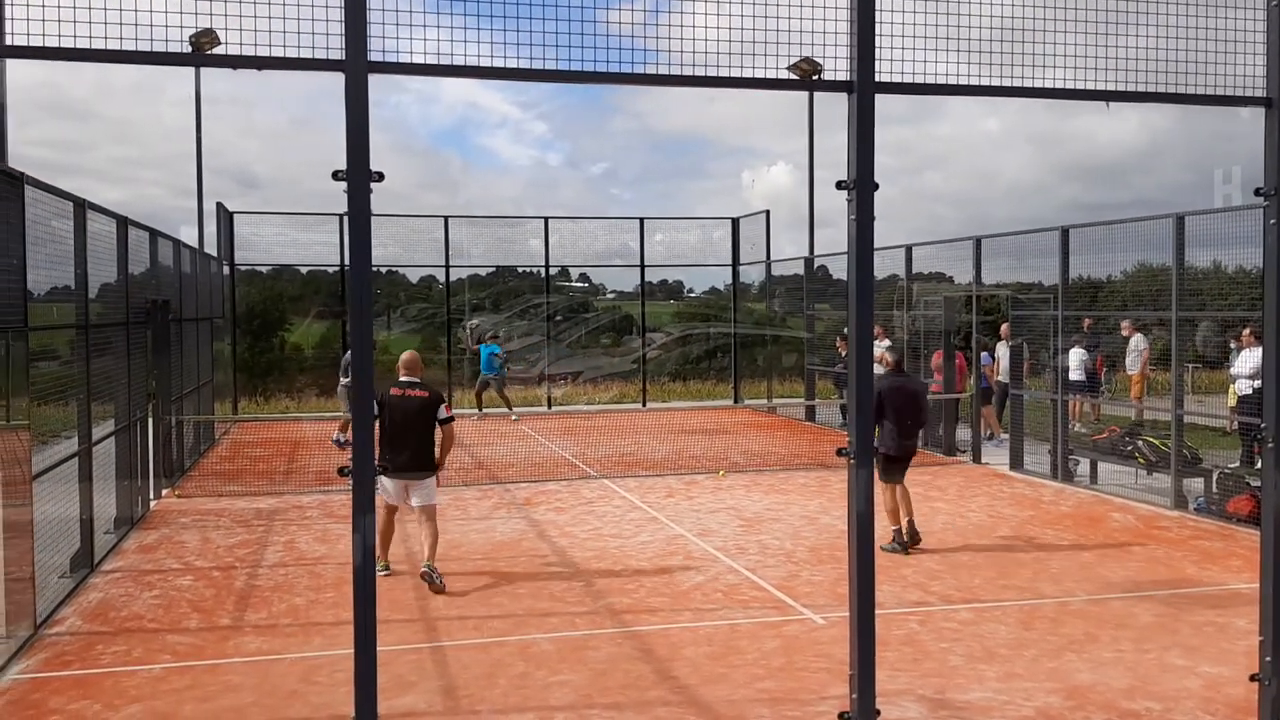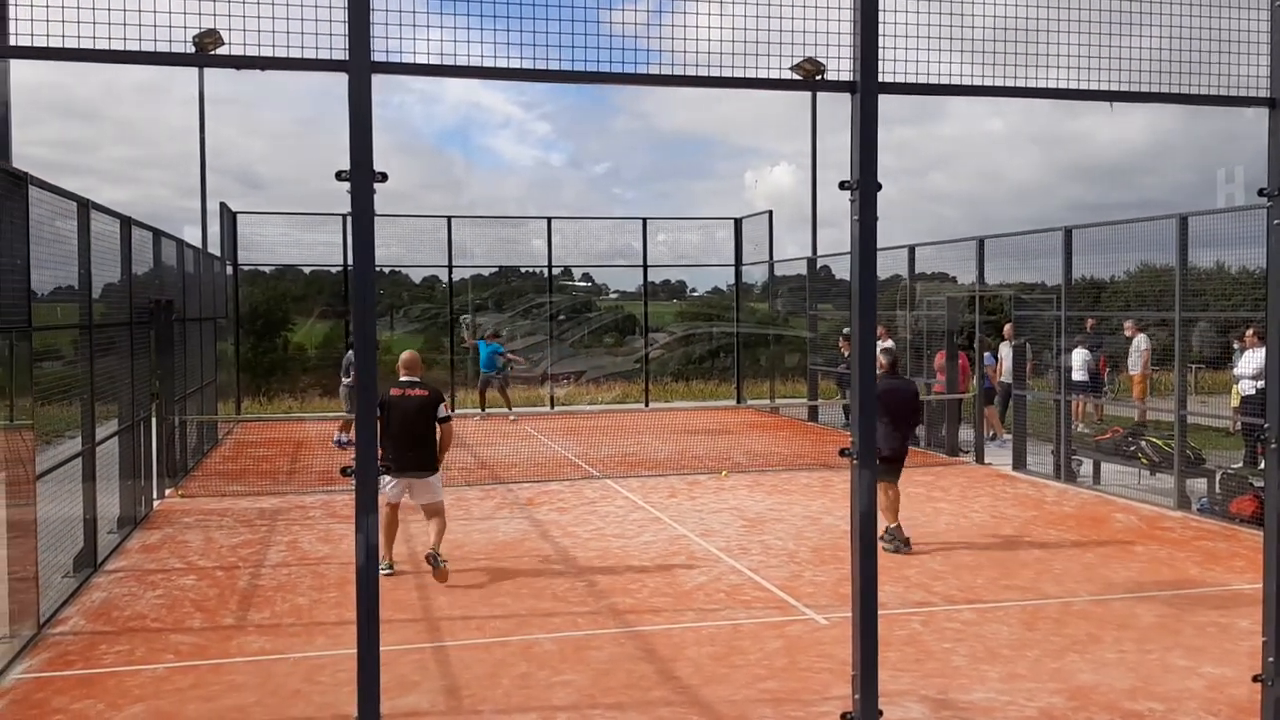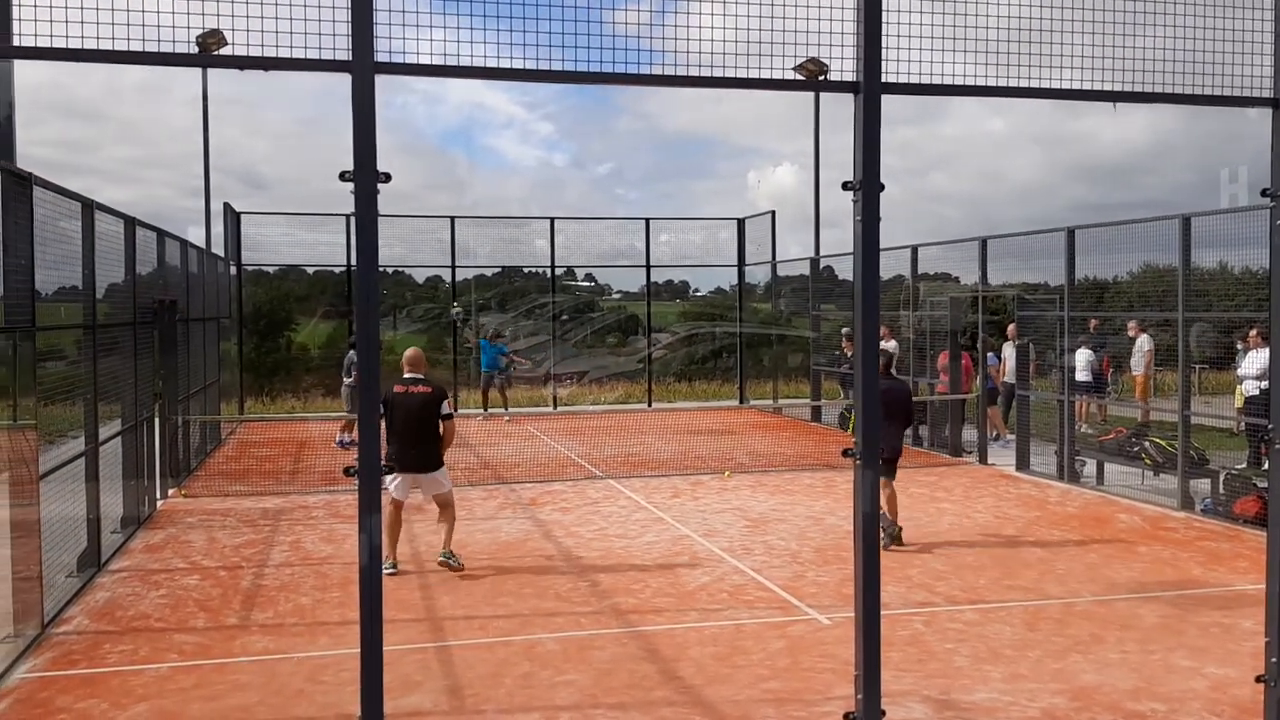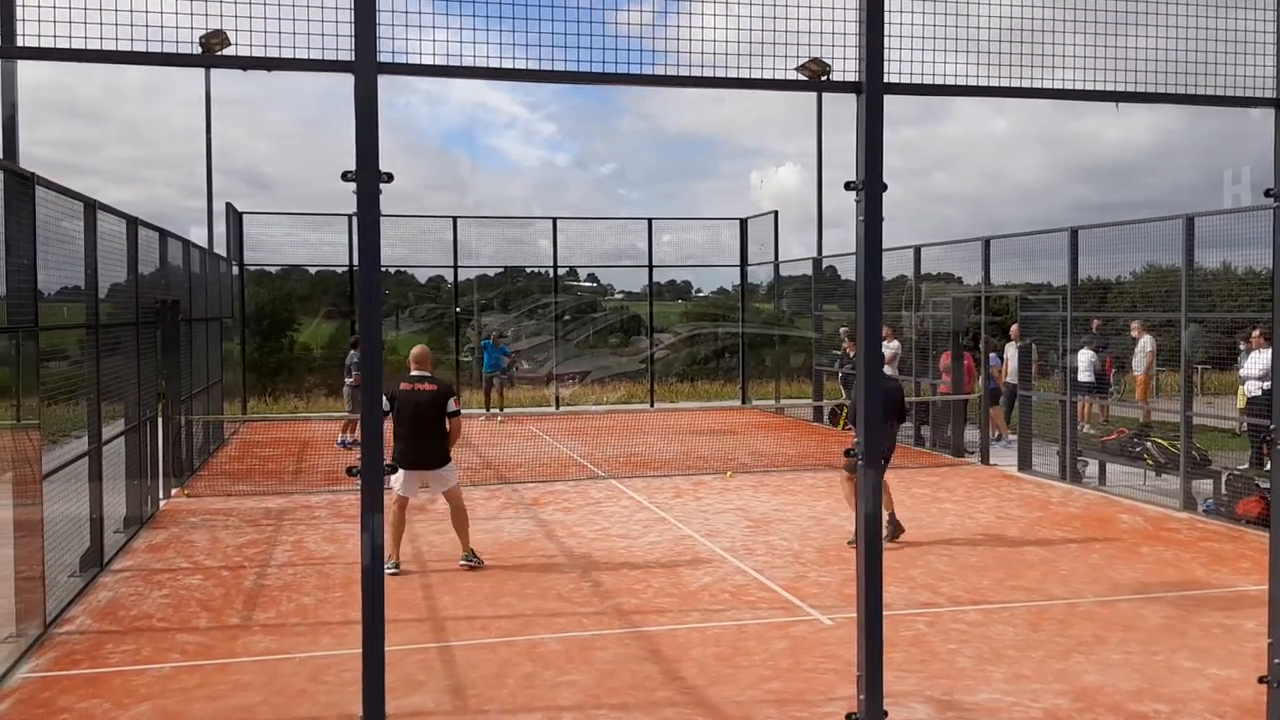
dt=0.1s
person 1, frame 1
left shoulder: (382, 395)
right shoulder: (435, 396)
right elbow: (448, 435)
right wrist: (440, 463)
left hip: (390, 467)
right hip: (423, 469)
left knee: (388, 510)
right knee: (428, 522)
left ankle: (382, 562)
right ankle: (428, 564)
person 1, frame 2
left shoulder: (383, 395)
right shoulder: (435, 395)
right elbow: (447, 432)
right wrist: (439, 459)
left hip: (393, 466)
right hip: (425, 467)
left knee: (390, 508)
right knee: (437, 514)
left ankle: (386, 560)
right ankle: (433, 550)
person 1, frame 3
left shoulder: (387, 392)
right shoulder: (438, 392)
right elbow: (449, 430)
right wrist: (439, 453)
left hip: (398, 462)
right hip: (431, 463)
left knee: (394, 508)
right knee: (446, 505)
left ankle: (390, 561)
right ankle: (446, 551)
person 1, frame 4
left shoulder: (394, 390)
right shoulder: (445, 389)
right elbow: (456, 427)
left hip: (404, 459)
right hip: (437, 460)
left knee: (398, 505)
right knee: (456, 503)
left ankle: (393, 560)
right ankle: (467, 553)
person 2, frame 1
left shoulder: (882, 384)
right shoulder: (917, 384)
left elbow: (872, 417)
right elbow: (924, 417)
left hip: (888, 444)
right hip: (909, 445)
left knee: (888, 489)
right knee: (899, 484)
left ankle: (899, 540)
right ankle: (910, 529)
person 2, frame 2
left shoulder: (876, 386)
right shoulder: (911, 386)
right elbow: (917, 419)
left hip: (882, 444)
right hip: (902, 445)
left knee: (882, 488)
right knee: (892, 484)
left ankle: (898, 538)
right ankle: (893, 532)
person 2, frame 3
right shoulder: (904, 386)
right elbow: (910, 419)
left hip: (877, 446)
right hip: (895, 445)
right knee: (887, 484)
left ankle: (889, 525)
right ankle: (893, 529)
person 2, frame 4
right shoulder: (896, 386)
left elbow: (854, 416)
right elbow: (901, 416)
right hip: (888, 442)
left knee: (847, 478)
right knee: (878, 479)
right ankle: (892, 523)
